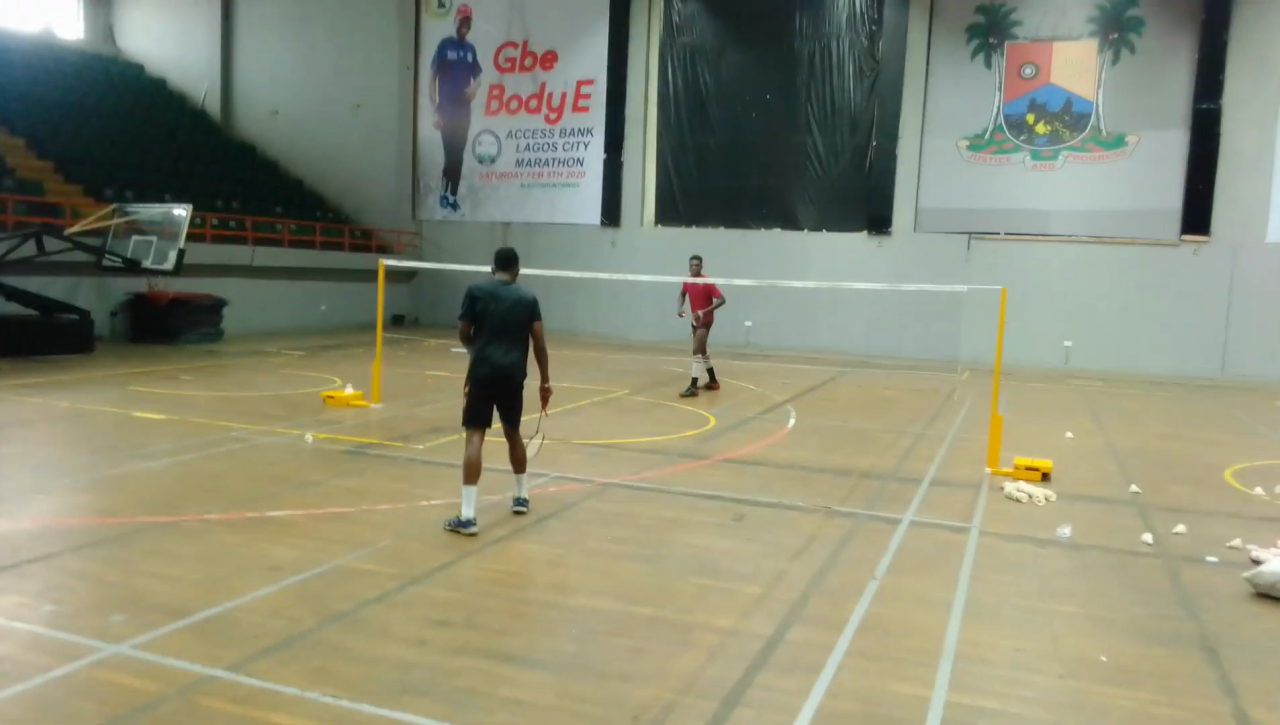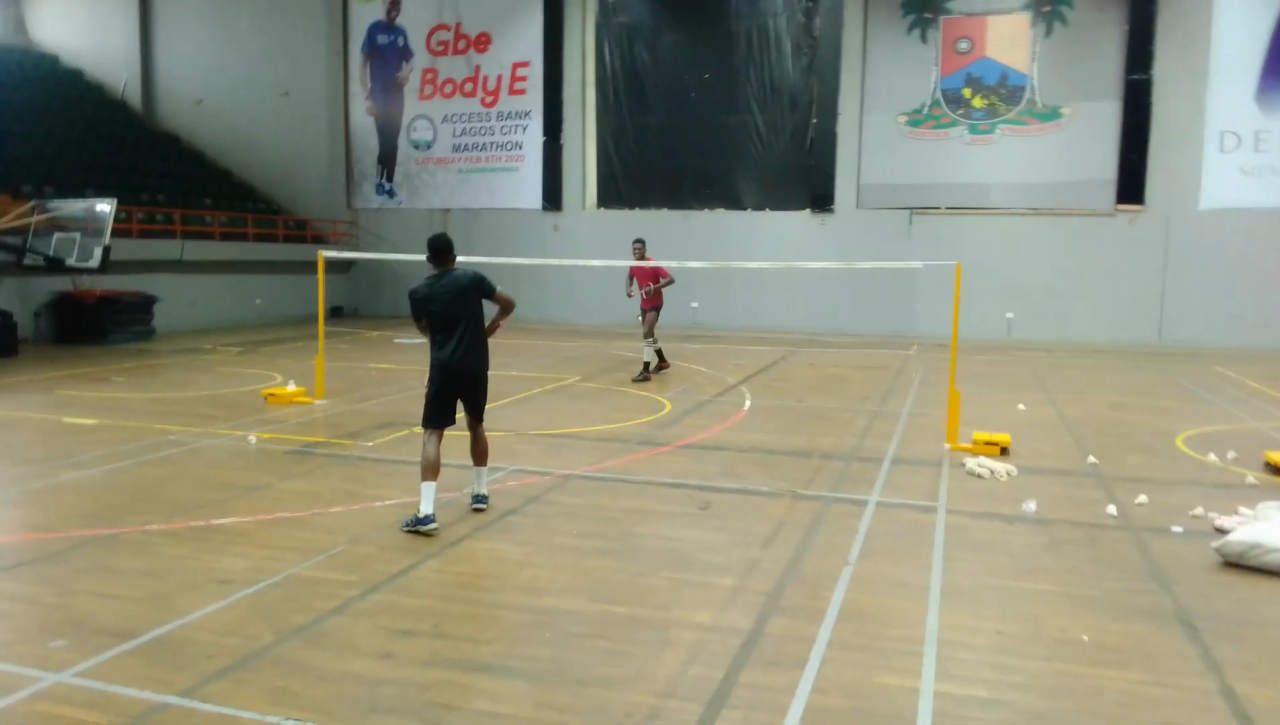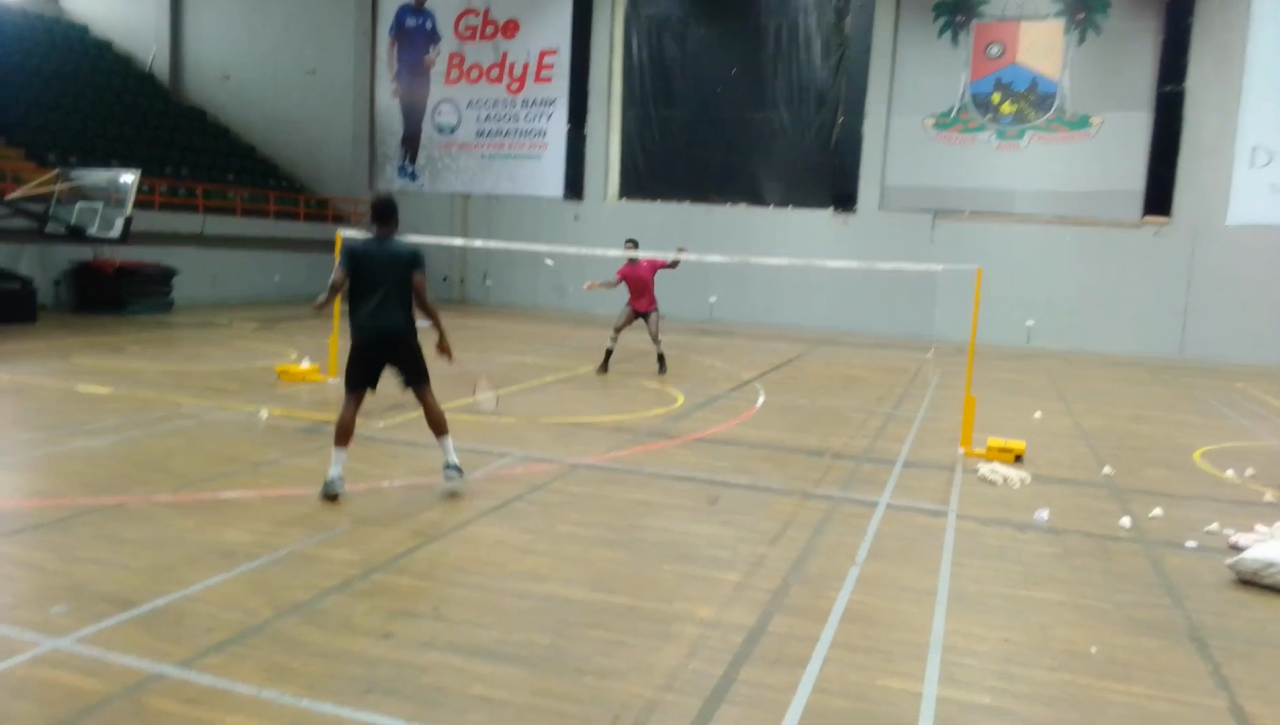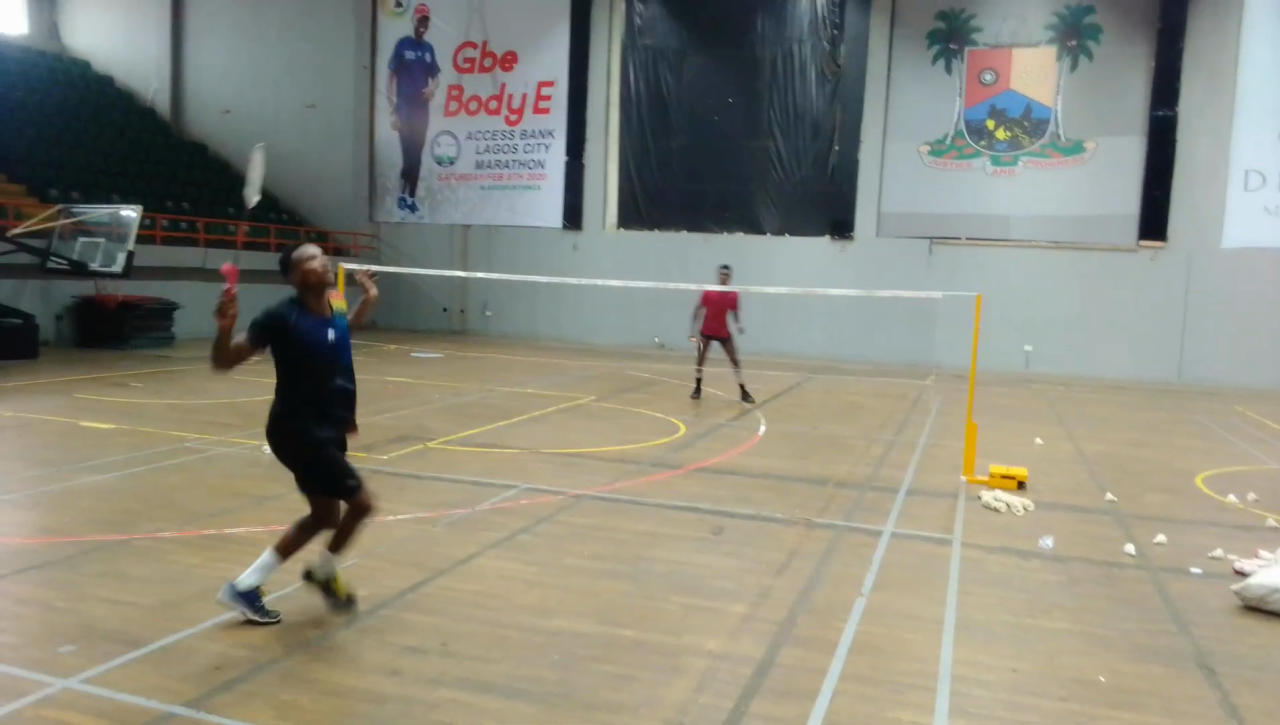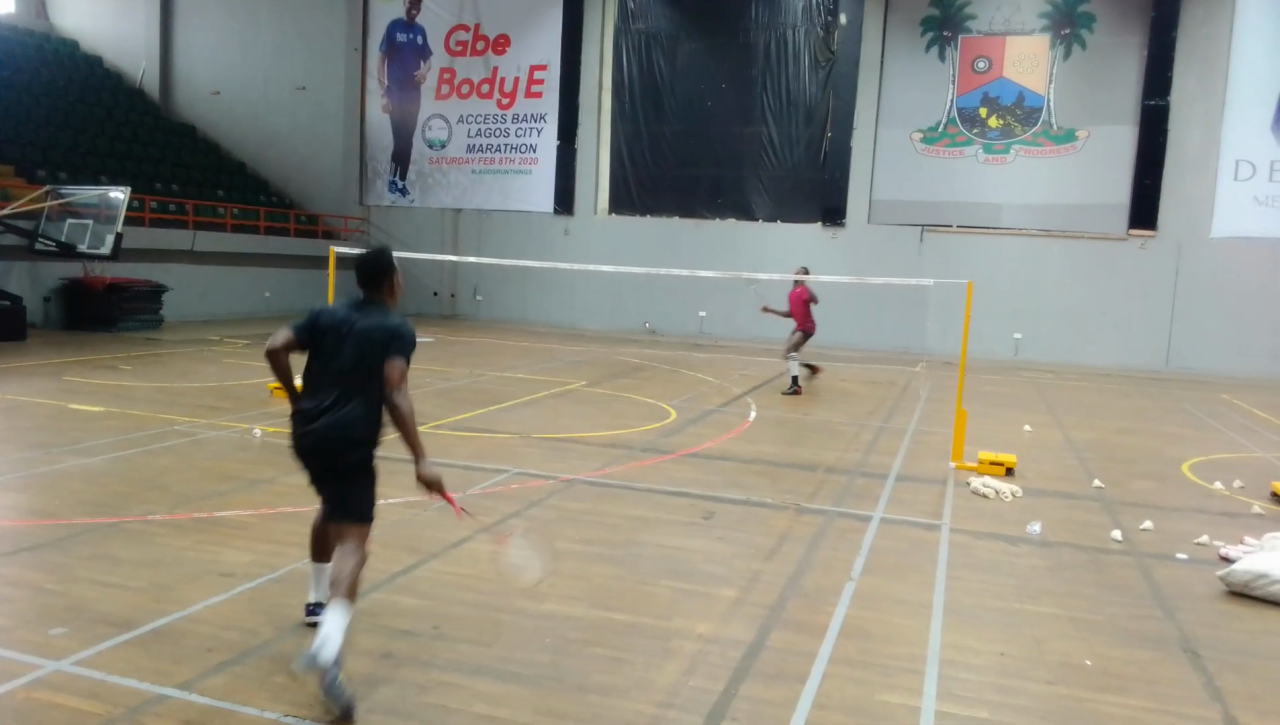
dt=1s
person 1, frame 1
left shoulder: (476, 291)
right shoulder: (528, 298)
left elbow: (464, 334)
right elbow: (539, 343)
right wrist: (545, 381)
left hip: (483, 371)
right hip: (512, 374)
left knee: (475, 437)
right knee: (513, 434)
left ankle: (468, 515)
right ankle: (521, 496)
person 1, frame 2
left shoulder: (418, 293)
right shoulder: (471, 279)
right elbow: (508, 304)
right wrist: (491, 326)
left hip: (443, 370)
right hip: (474, 368)
left knee: (432, 435)
right knee: (476, 426)
left ankle: (426, 512)
right ankle: (480, 493)
person 1, frame 3
left shoulder: (353, 248)
right shoulder: (411, 253)
left elbow: (338, 284)
right elbow: (422, 298)
left wrist: (325, 299)
right wrist: (442, 335)
left hip: (365, 336)
right hip: (401, 335)
left knee: (352, 401)
right knee: (426, 396)
left ankle: (335, 477)
right ankle: (451, 463)
person 1, frame 4
left shoulder: (334, 311)
right shoulder: (282, 317)
right elbow: (222, 360)
left wrist: (366, 305)
right wrist: (226, 323)
left hip: (329, 427)
right hip: (299, 431)
left knee: (325, 513)
right knee: (362, 503)
left ankle: (246, 587)
right ankle: (325, 572)
person 1, frame 5
left shoulder: (327, 317)
right shoulder: (397, 329)
left elbow: (275, 350)
right elbow: (395, 396)
left wrist: (297, 399)
right wrist: (422, 462)
left hip: (311, 435)
right hip: (349, 444)
left knee: (333, 510)
right knee: (351, 545)
left ankle: (318, 601)
right ankle: (326, 650)
person 2, frame 1
left shoulder: (471, 49)
right shoulder: (445, 45)
left elbow: (477, 76)
right elbow: (433, 77)
left wrist: (474, 88)
right wrist: (435, 109)
left hip: (464, 108)
right hip: (447, 108)
left knee: (459, 154)
right knee: (451, 153)
left ankle: (452, 197)
right ankle: (445, 196)
person 2, frame 2
left shoulder: (401, 32)
right shoulder: (374, 29)
left elbow: (409, 61)
right elbow: (364, 63)
left wrist: (407, 72)
right wrist: (367, 96)
left hip: (397, 92)
right hip: (379, 93)
left knee: (393, 141)
right knee: (385, 141)
left ankle: (388, 185)
right ankle: (380, 185)
person 2, frame 3
left shoulder: (430, 16)
left elbow: (437, 44)
right elbow: (391, 44)
left wrist: (434, 55)
right wrist: (393, 77)
left hip: (423, 77)
right hip: (405, 76)
left knee: (417, 124)
right knee: (410, 124)
left ankle: (411, 167)
right ankle: (402, 166)
person 2, frame 4
left shoulder: (429, 48)
right shoulder: (402, 45)
left elbow: (436, 76)
right elbow: (390, 77)
left wrist: (433, 88)
right wrist: (392, 110)
left hip: (422, 109)
right hip: (404, 109)
left knee: (417, 156)
right knee: (408, 155)
left ankle: (410, 199)
right ankle: (402, 198)
person 2, frame 5
left shoulder: (421, 31)
right shoulder: (393, 27)
left elbow: (428, 59)
right elbow: (381, 60)
left wrist: (425, 70)
right wrist: (383, 92)
left hip: (414, 92)
right hip: (396, 92)
left knee: (408, 140)
right knee: (400, 140)
left ankle: (401, 183)
right ankle: (393, 182)
